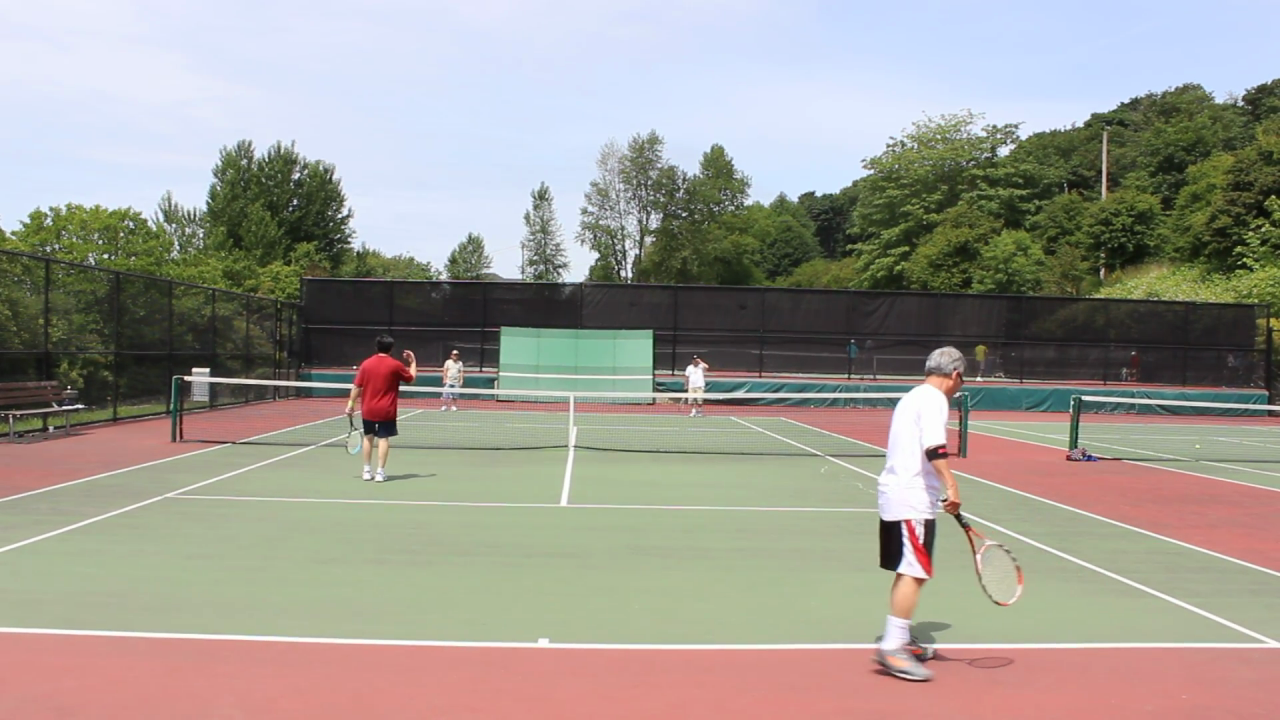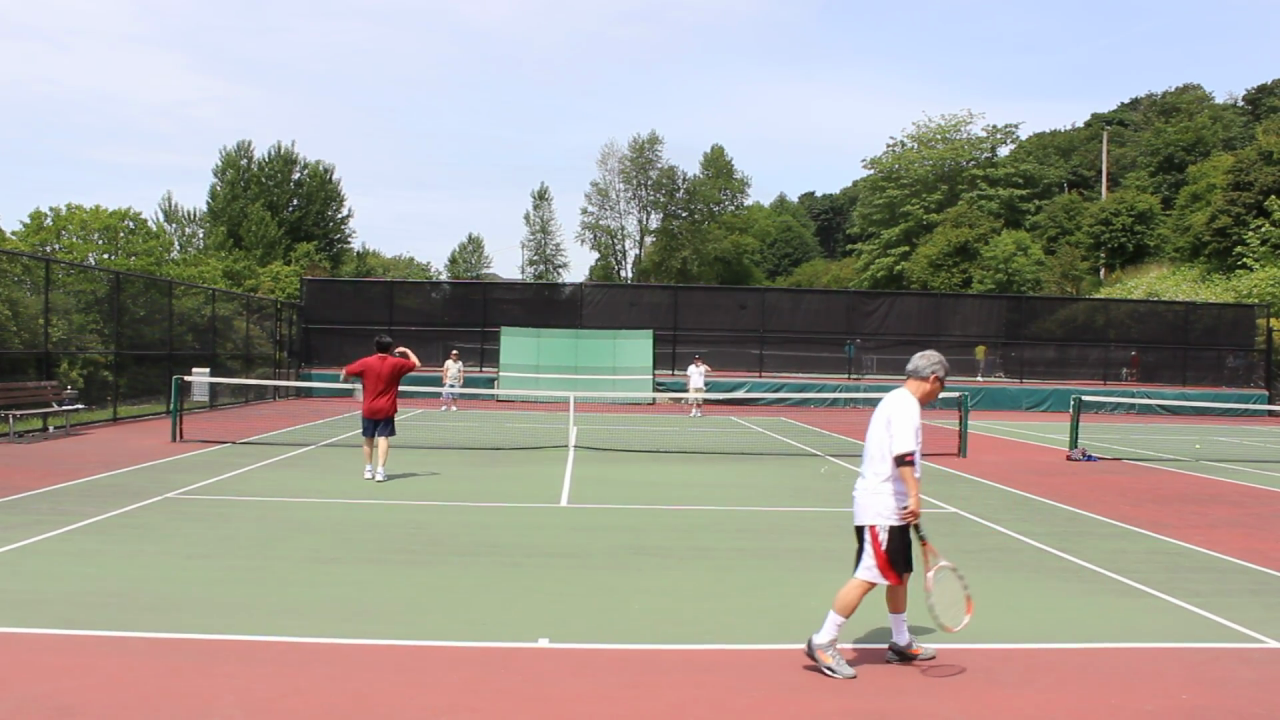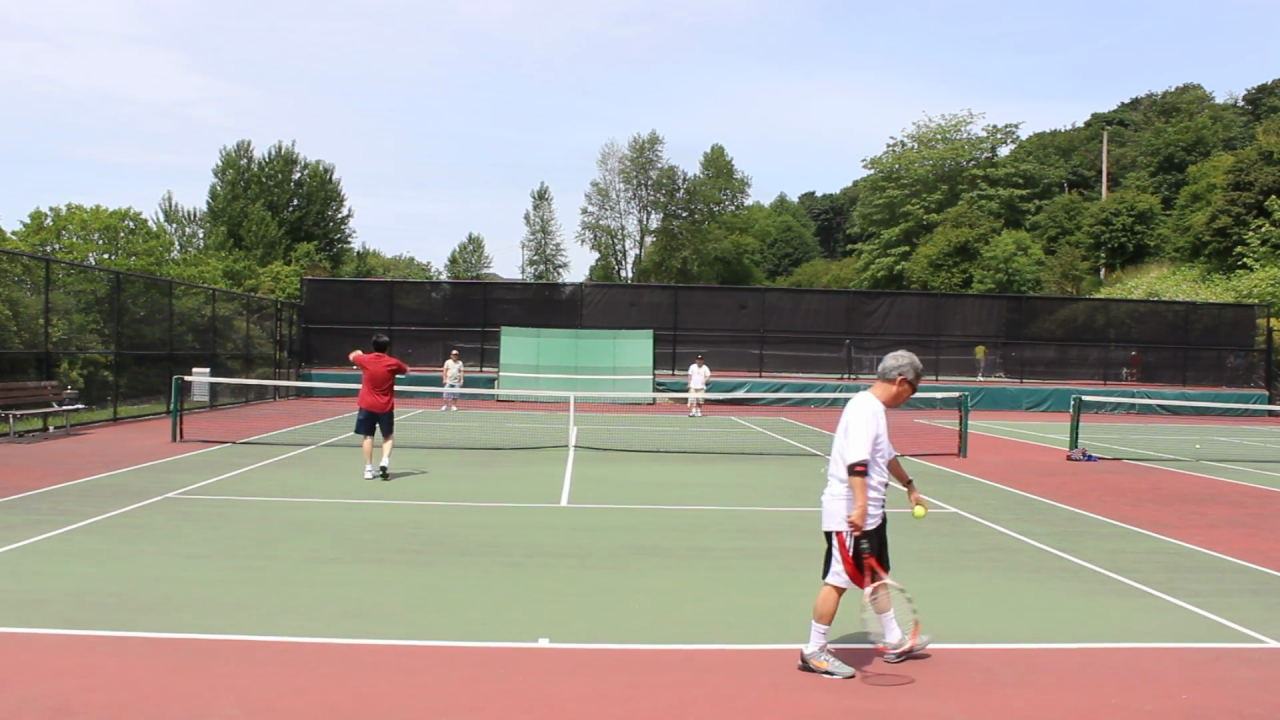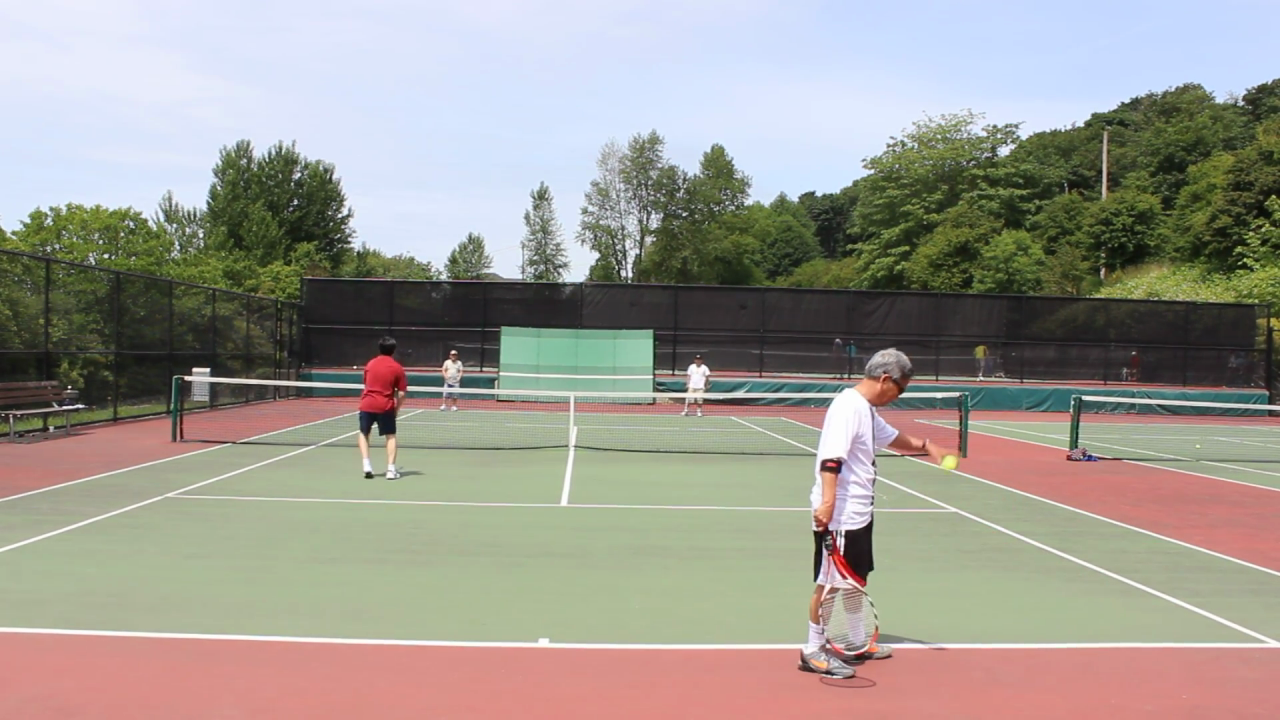
dt=0.3s
person 1, frame 1
left shoulder: (910, 398)
right shoulder: (934, 398)
right elbow: (934, 448)
right wrist: (951, 486)
left hip: (895, 495)
right hip: (912, 500)
left knee: (905, 573)
right knee: (914, 573)
left ankle: (899, 643)
right ankle: (893, 650)
person 1, frame 2
left shoulder: (896, 401)
right shoulder: (906, 404)
right elbow: (902, 455)
left wrist: (910, 496)
right wrist: (913, 496)
left hip: (888, 504)
right hip: (882, 506)
left knee: (899, 574)
right knee: (867, 576)
left ankle: (902, 643)
right ankle: (822, 643)
person 1, frame 3
left shoulder: (873, 407)
right shoulder: (865, 408)
left elbow: (886, 456)
right elbow: (856, 462)
left wrist: (909, 486)
right wrist: (858, 506)
left hip: (869, 510)
right hip: (851, 513)
right knee: (838, 581)
left ankle: (895, 642)
right ankle: (813, 652)
person 1, frame 4
left shoulder: (866, 408)
right shoulder: (849, 406)
left elbow: (891, 436)
right elbow: (831, 458)
left wrist: (925, 446)
right wrist: (827, 502)
left hip: (858, 511)
right hip: (839, 514)
left knee: (856, 579)
right knee: (830, 582)
right ankle: (813, 652)
